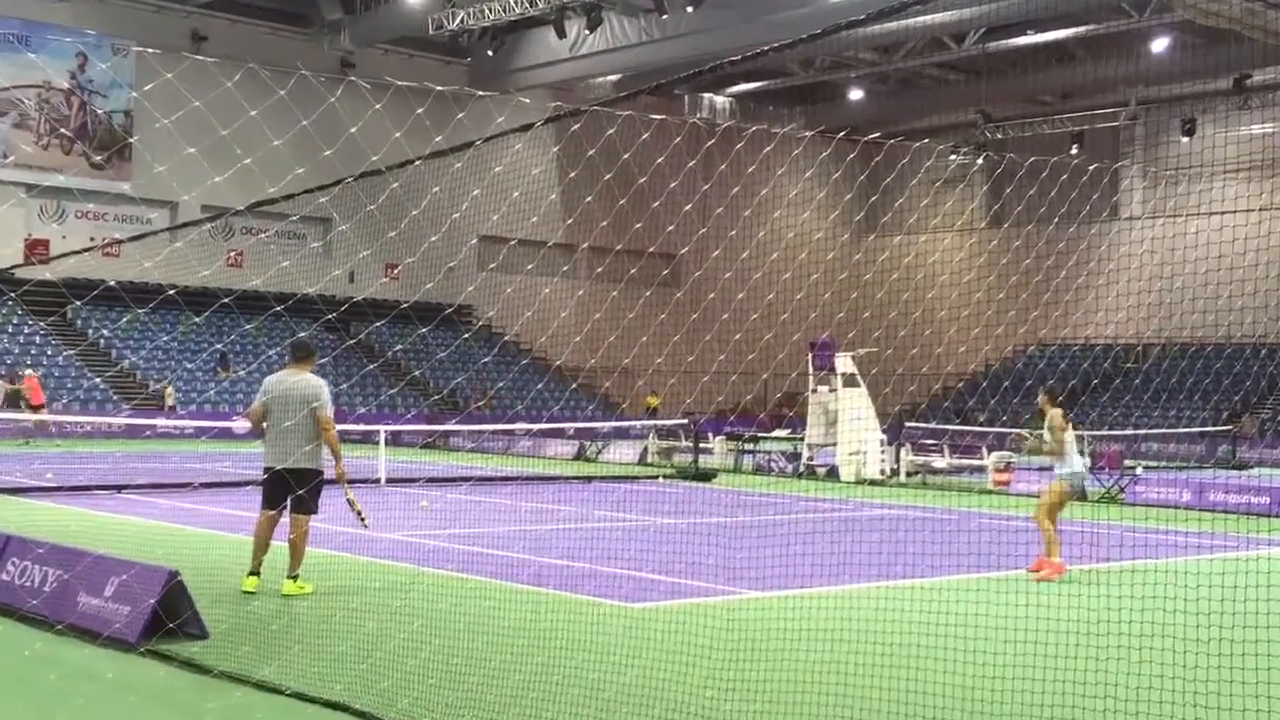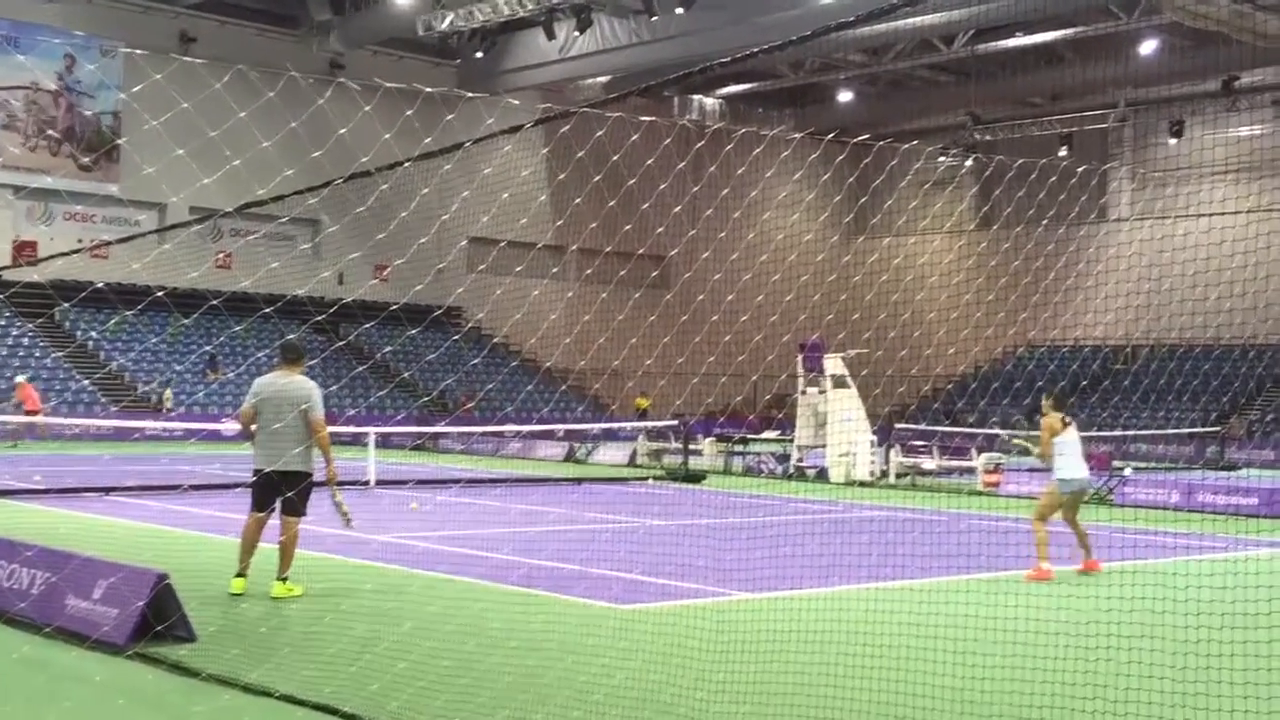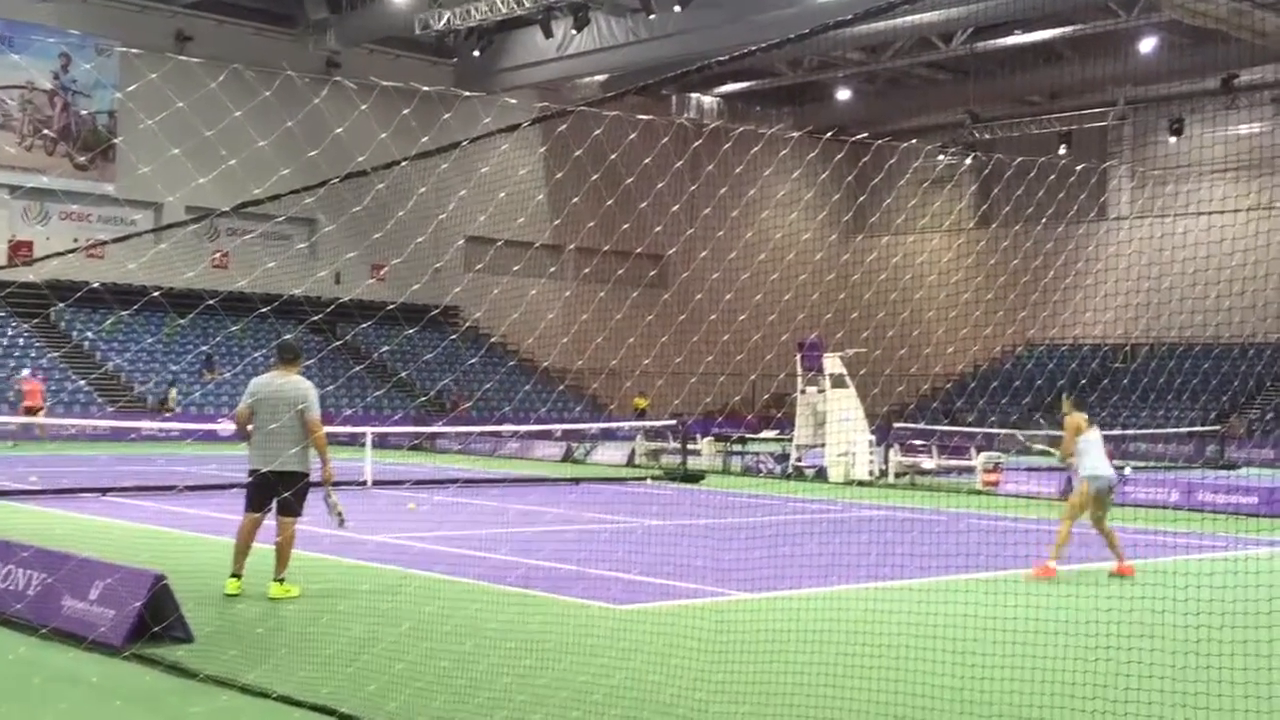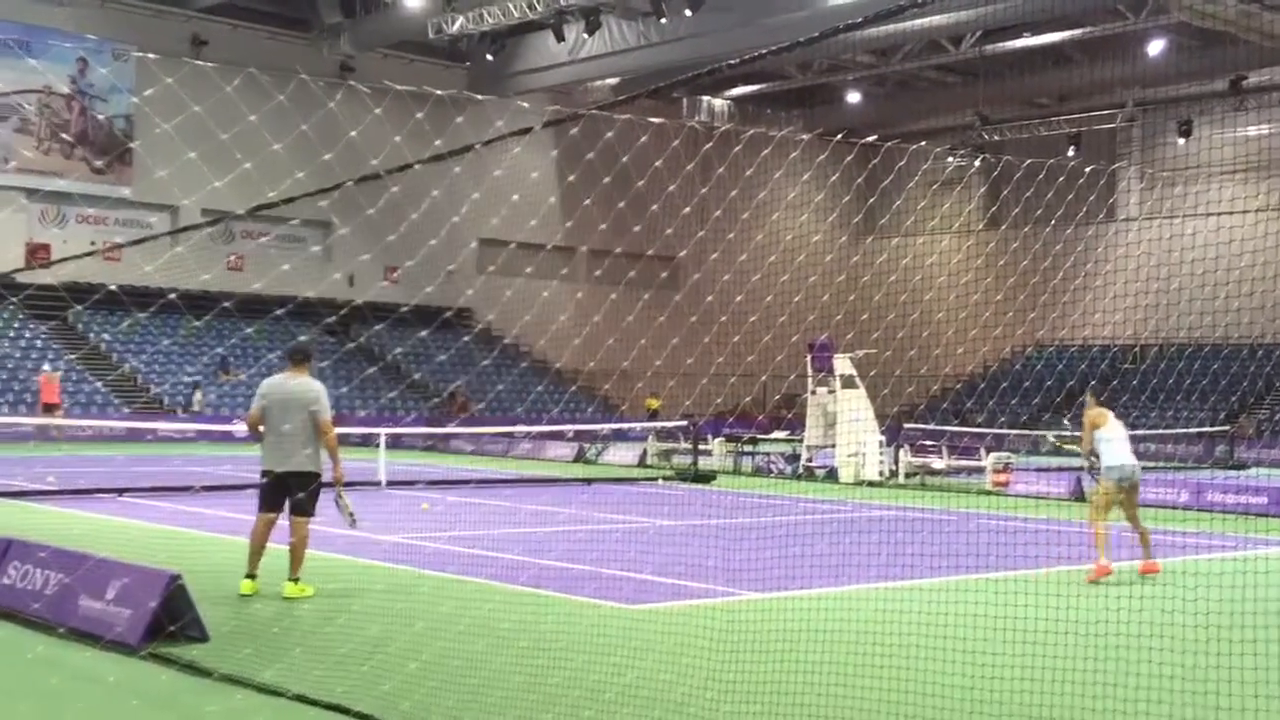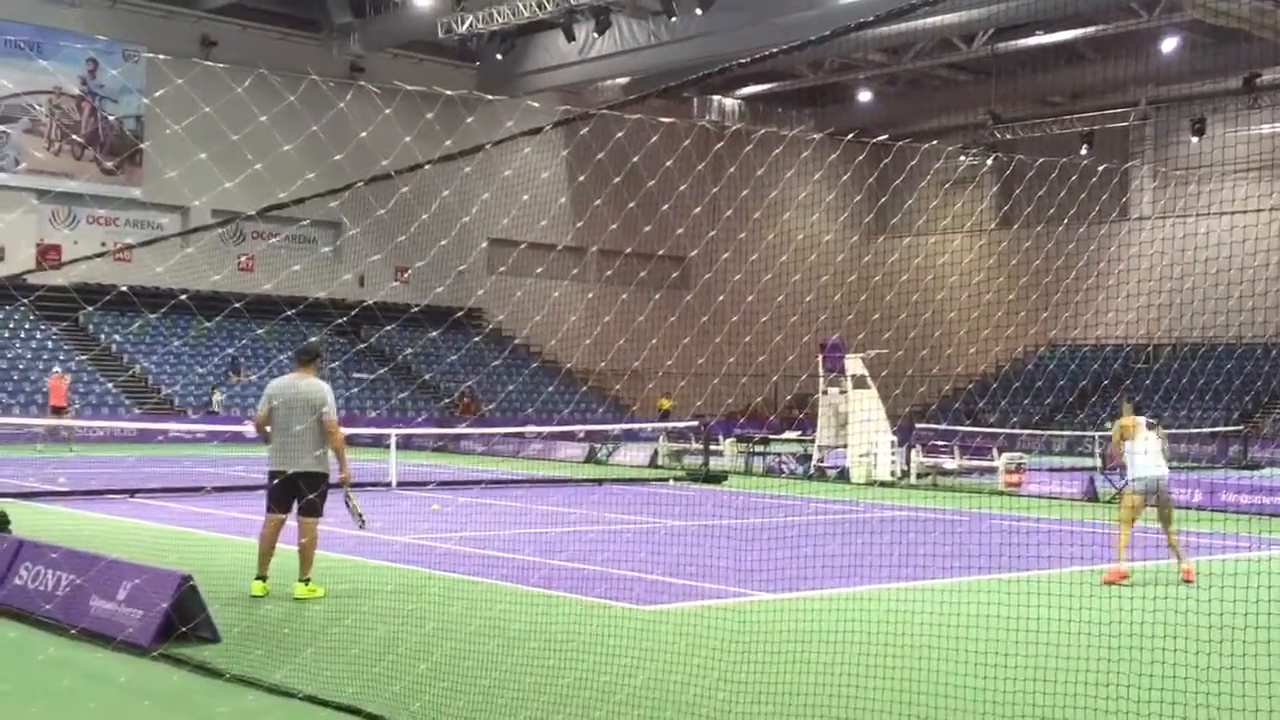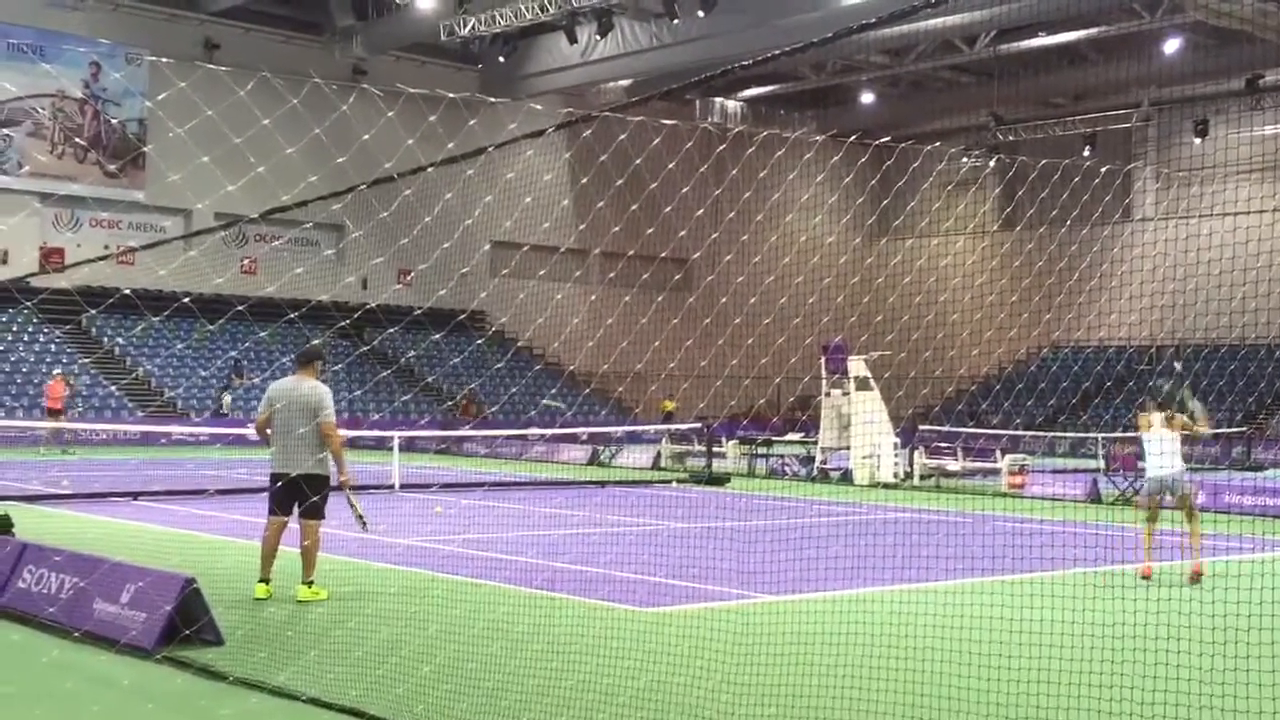
dt=0.2s
person 1, frame 1
left shoulder: (270, 381)
right shoulder: (317, 385)
left elbow: (253, 416)
right elbow: (326, 426)
right wrist: (339, 462)
left hip: (274, 460)
right hip: (307, 463)
left knee: (268, 516)
right knee: (300, 520)
left ankle: (253, 574)
right ankle: (292, 579)
person 1, frame 2
left shoulder: (260, 383)
right shoulder: (308, 387)
left elbow: (244, 418)
right elbow: (318, 428)
left wrist: (255, 438)
right wrist: (329, 464)
left hip: (264, 462)
right hip: (298, 465)
left knee: (256, 518)
right knee: (290, 522)
left ankle: (240, 577)
right ankle: (281, 582)
person 1, frame 3
left shoulder: (257, 383)
right shoulder: (305, 387)
left elbow: (240, 419)
right elbow: (315, 429)
right wrist: (326, 464)
left hip: (260, 463)
right hip: (294, 466)
left knee: (251, 518)
right knee: (286, 523)
left ankle: (234, 578)
right ankle: (278, 583)
person 1, frame 4
left shoulder: (268, 384)
right shoulder: (315, 388)
left elbow: (251, 421)
right elbow: (326, 430)
right wrist: (336, 465)
left hip: (272, 464)
right hip: (306, 466)
left knee: (264, 518)
right knee: (299, 523)
left ankle: (249, 578)
right ankle: (293, 582)
person 1, frame 5
left shoulder: (274, 385)
right shoulder: (321, 389)
left elbow: (259, 422)
right elbow: (332, 430)
right wrist: (343, 465)
left hip: (280, 465)
right hip: (313, 467)
left knee: (273, 520)
right knee: (308, 523)
left ankle: (260, 580)
right ankle: (304, 583)
person 1, frame 6
left shoulder: (275, 387)
right shoulder: (320, 391)
left elbow: (259, 424)
right elbow: (329, 432)
right wrist: (341, 468)
left hip: (281, 467)
right hip: (313, 469)
left knee: (275, 522)
right knee: (310, 526)
left ankle: (263, 583)
right ankle: (307, 586)
person 2, frame 1
left shoulder: (1054, 417)
right shoulder: (1051, 416)
left elbow: (1060, 449)
left wrist: (1041, 448)
right wrist: (1039, 446)
left hip: (1069, 474)
right hip: (1065, 473)
left knee: (1042, 515)
right knee: (1049, 515)
left ankle: (1055, 562)
right ankle: (1047, 560)
person 2, frame 2
left shoulder: (1047, 421)
right shoulder: (1069, 422)
left elbow: (1045, 454)
left wrist: (1038, 454)
left hip: (1066, 479)
right hip: (1083, 479)
left knee: (1039, 518)
right knee: (1070, 519)
left ankle: (1043, 567)
right ankle: (1090, 561)
person 2, frame 3
left shoulder: (1071, 419)
right shoulder: (1088, 422)
left elbow: (1066, 453)
left wrist: (1062, 457)
right wrist: (1075, 461)
left hip: (1092, 477)
right hip: (1108, 477)
left knee: (1067, 520)
right knee: (1099, 523)
left ankle: (1050, 565)
right ankle: (1123, 565)
person 2, frame 4
left shoulder: (1091, 414)
right shoulder: (1114, 418)
left elbow: (1086, 447)
left wrist: (1087, 456)
right wrist: (1098, 458)
left hip: (1114, 469)
right hip: (1132, 467)
left knee: (1098, 515)
right knee: (1133, 517)
left ankle: (1103, 563)
right ankle: (1149, 561)
person 2, frame 5
left shoulder: (1122, 424)
right shoulder: (1154, 426)
left elbow: (1114, 453)
right elbow: (1165, 454)
left wrist: (1123, 455)
left hip: (1141, 479)
right hip: (1162, 477)
left knee: (1125, 524)
right knee: (1168, 526)
left ankle: (1120, 567)
right ankle: (1185, 567)
person 2, frame 6
left shoulder: (1143, 419)
right shoulder: (1178, 418)
right elbow: (1204, 432)
right wrist: (1202, 423)
left hip: (1153, 477)
right hip: (1177, 475)
left knee: (1150, 521)
right knee: (1192, 520)
left ankle: (1146, 565)
right ankle: (1196, 563)
